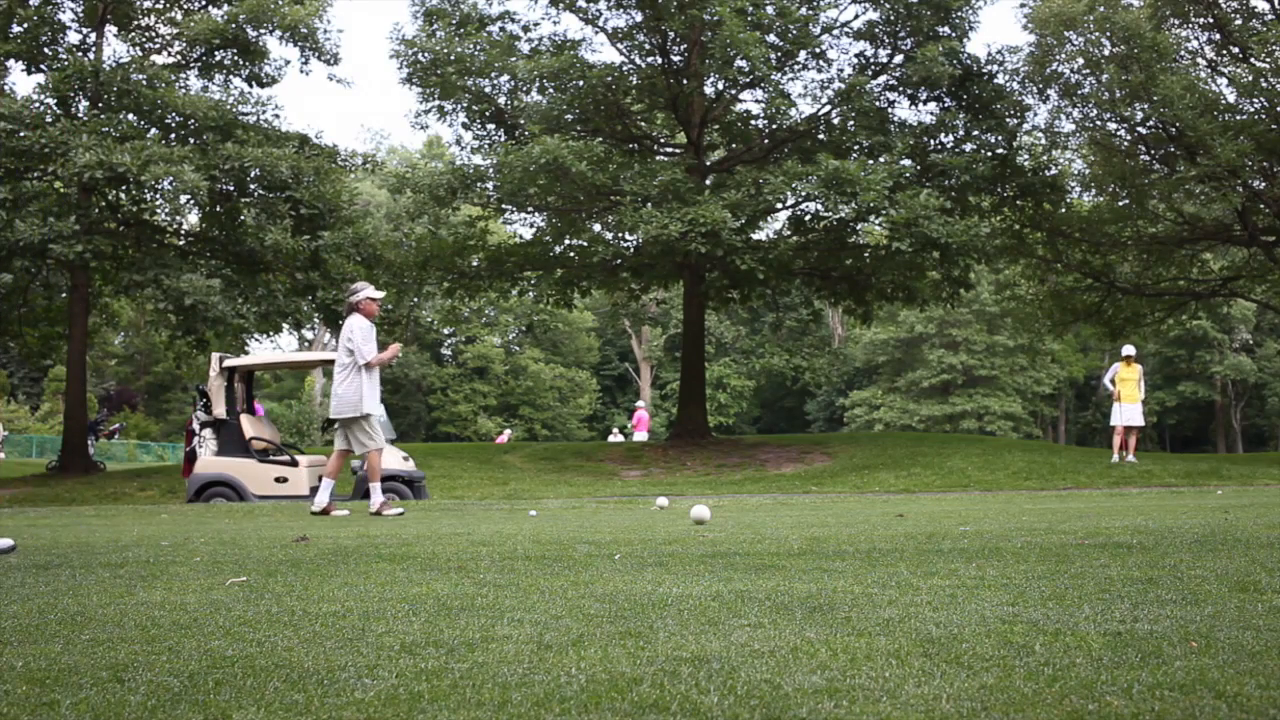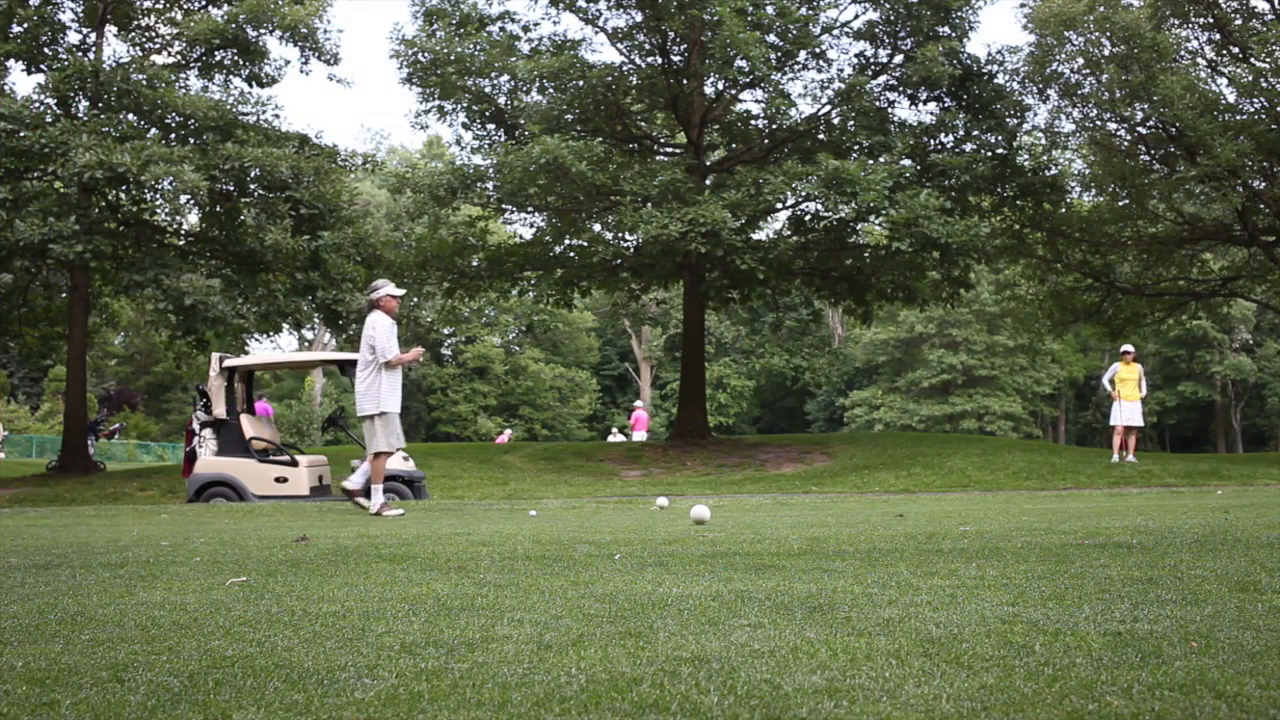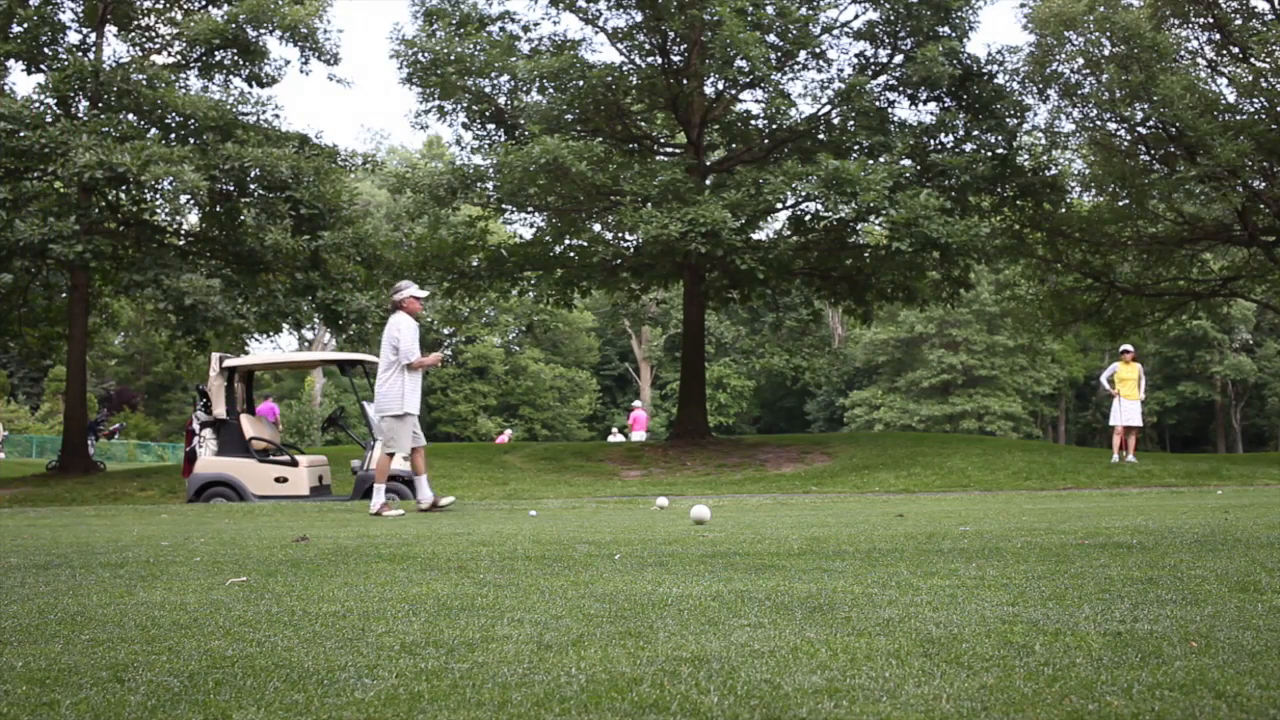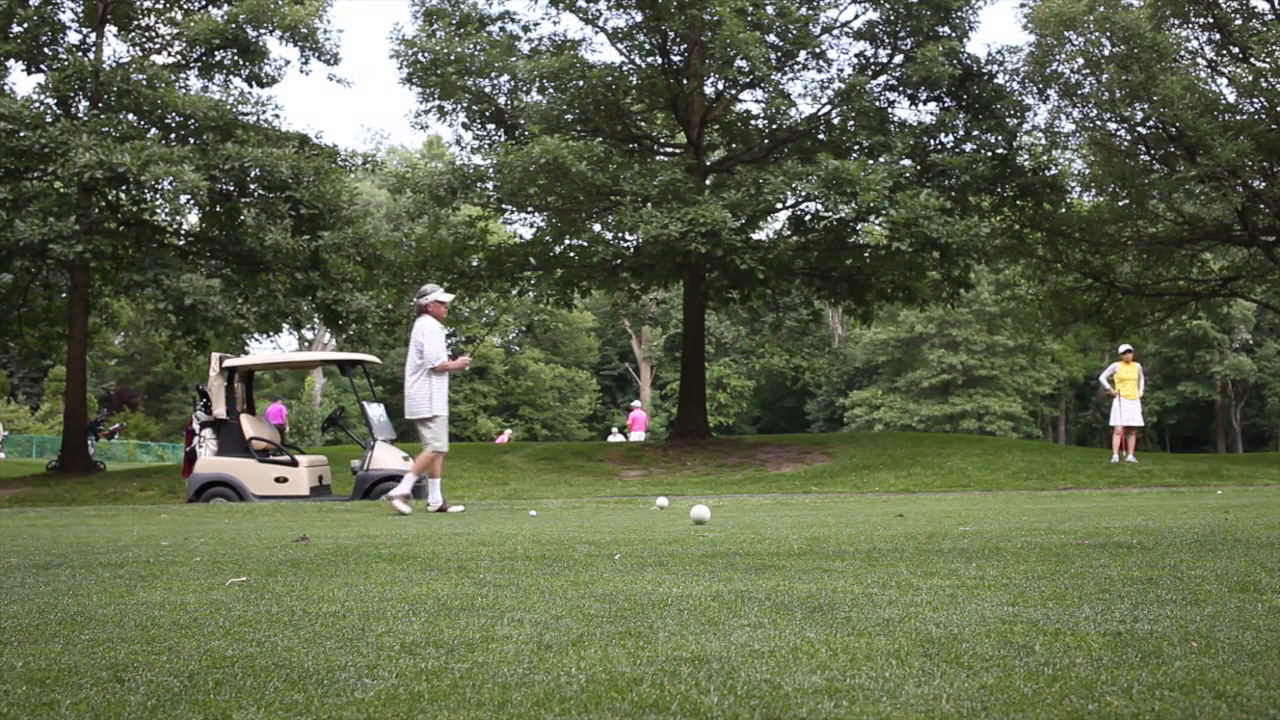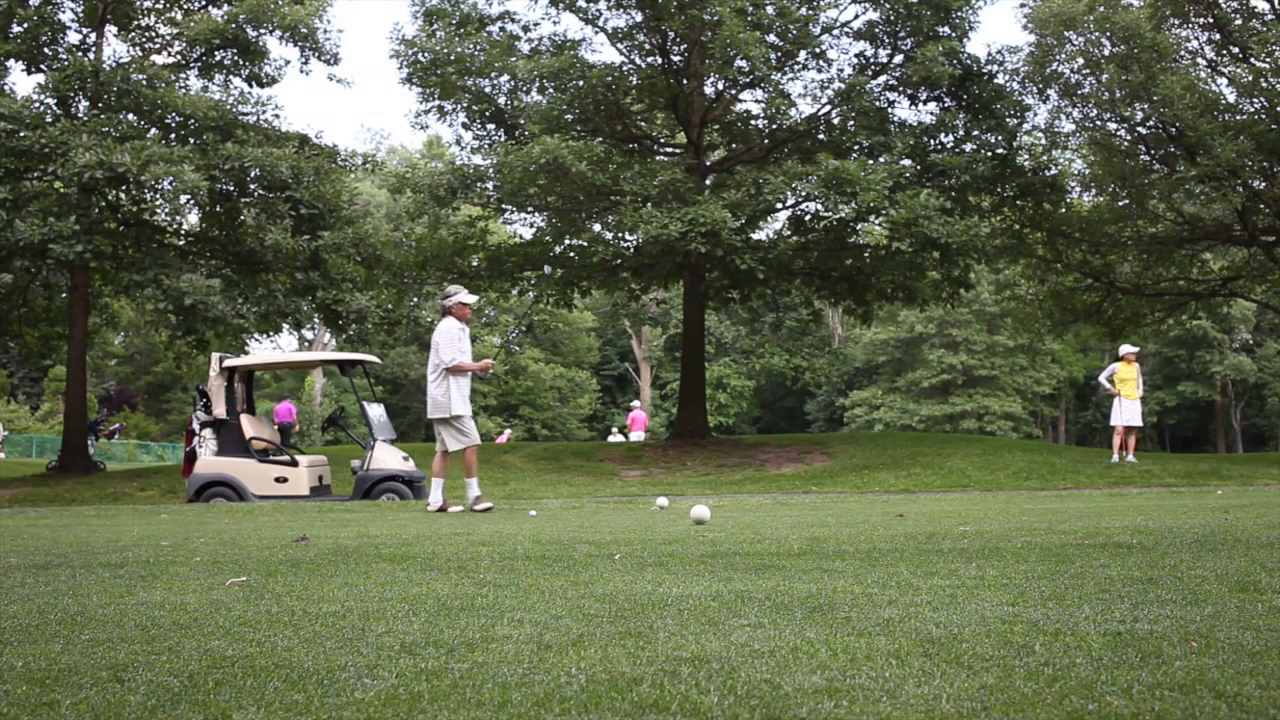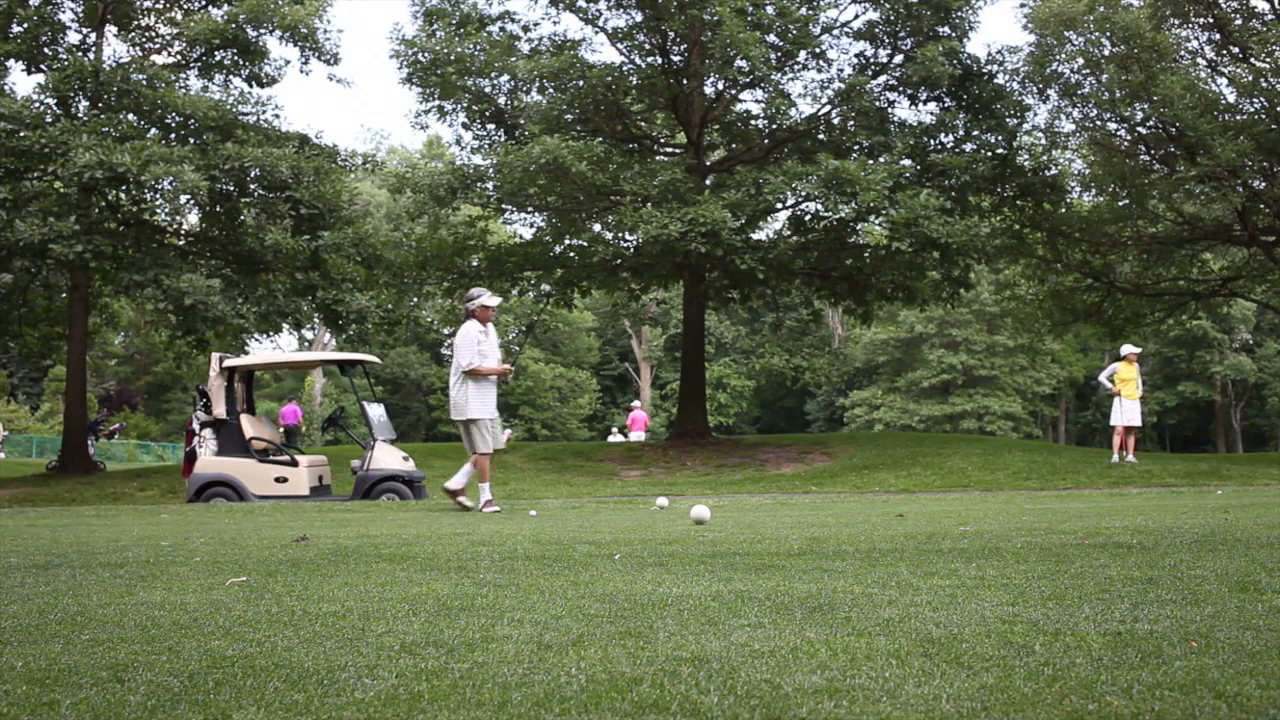
dt=0.3s
person 1, frame 1
left shoulder: (355, 324)
right shoulder: (359, 325)
right elbow: (370, 361)
left wrist: (385, 357)
right wrist: (390, 353)
left hip: (349, 399)
right hip: (357, 399)
left knee: (342, 450)
right knee: (373, 447)
left ankle: (321, 501)
right ankle: (377, 502)
person 1, frame 2
left shoulder: (377, 321)
right shoulder: (381, 322)
right elbow: (390, 359)
left wrist: (405, 358)
right wrist: (410, 356)
left hip: (382, 397)
right hip: (378, 397)
left knee: (391, 445)
right knee: (381, 449)
left ankle: (355, 484)
right ankle: (377, 502)
person 1, frame 3
left shoulder: (397, 322)
right shoulder: (404, 323)
right elbow: (412, 361)
left wrist: (426, 361)
right wrist: (431, 360)
left hip: (401, 398)
right hip: (398, 398)
left knee: (417, 446)
right knee: (391, 449)
left ankle: (426, 498)
right ankle: (378, 502)
person 1, frame 4
left shoulder: (426, 326)
right shoulder: (430, 327)
right elbow: (435, 364)
left wrist: (453, 365)
right wrist: (456, 364)
left hip: (425, 398)
right hip: (428, 399)
left knee: (437, 449)
right knee: (435, 449)
left ankle: (436, 500)
right ankle: (400, 491)
person 1, frame 5
left shoulder: (460, 327)
right shoulder: (448, 328)
right elbow: (451, 364)
left wrist: (478, 367)
right wrist: (478, 366)
left hip: (452, 398)
right hip: (449, 399)
left knee: (445, 449)
right knee: (470, 443)
left ankle: (435, 499)
right ankle: (474, 494)
person 1, frame 6
left shoulder: (490, 328)
right shoulder: (468, 332)
left elbow: (494, 359)
right elbow: (469, 367)
left wrist: (501, 369)
right wrist: (496, 371)
left hip: (487, 399)
right hip: (471, 401)
left knee: (494, 446)
right knee: (483, 450)
left ankle: (455, 484)
right ankle: (485, 498)
